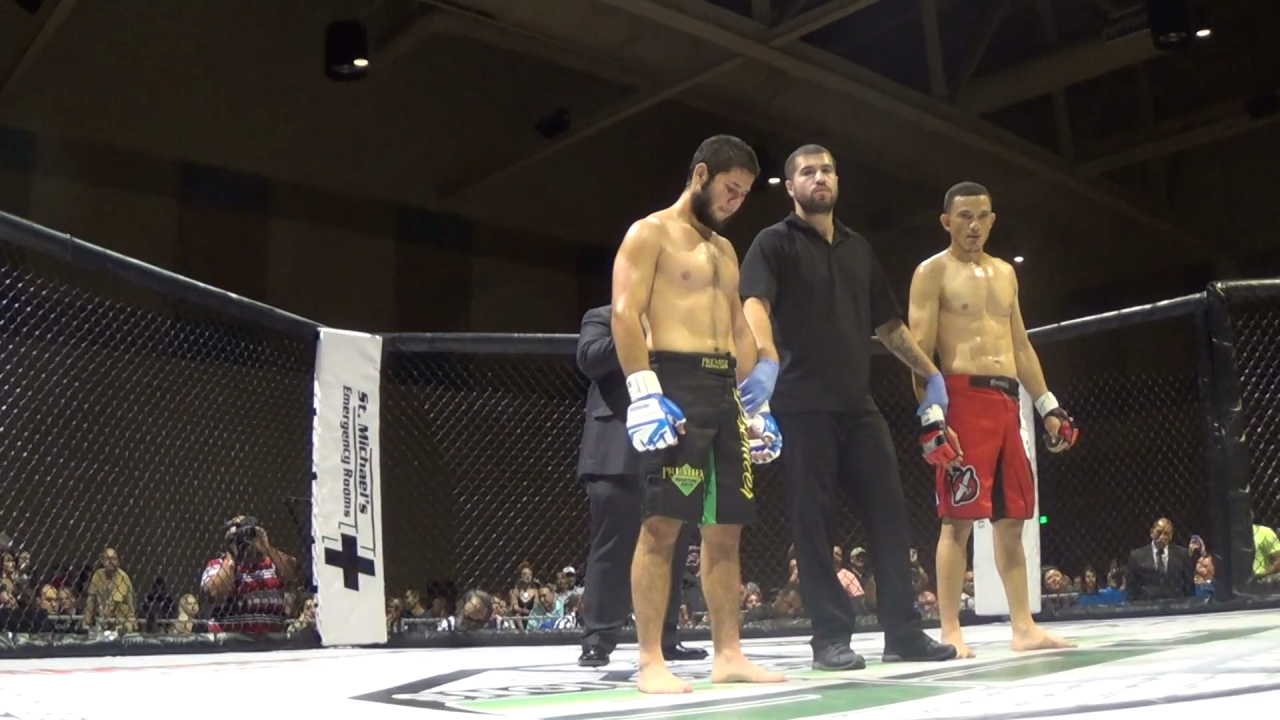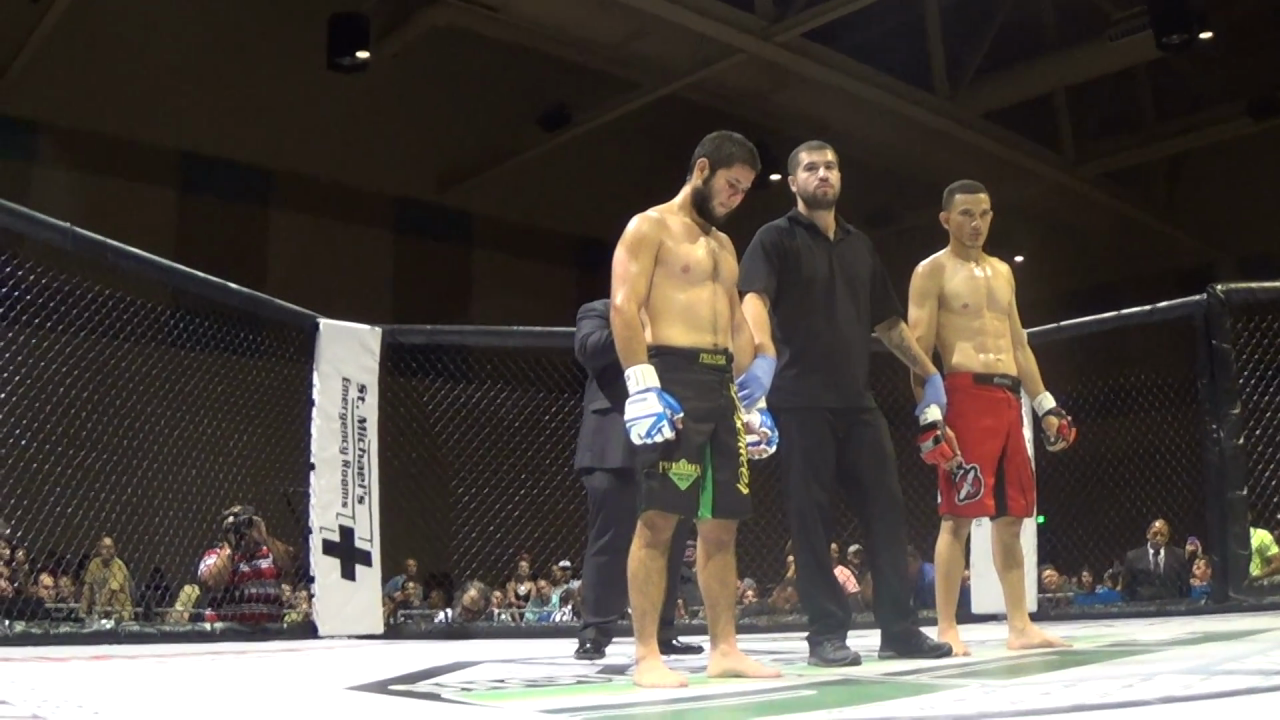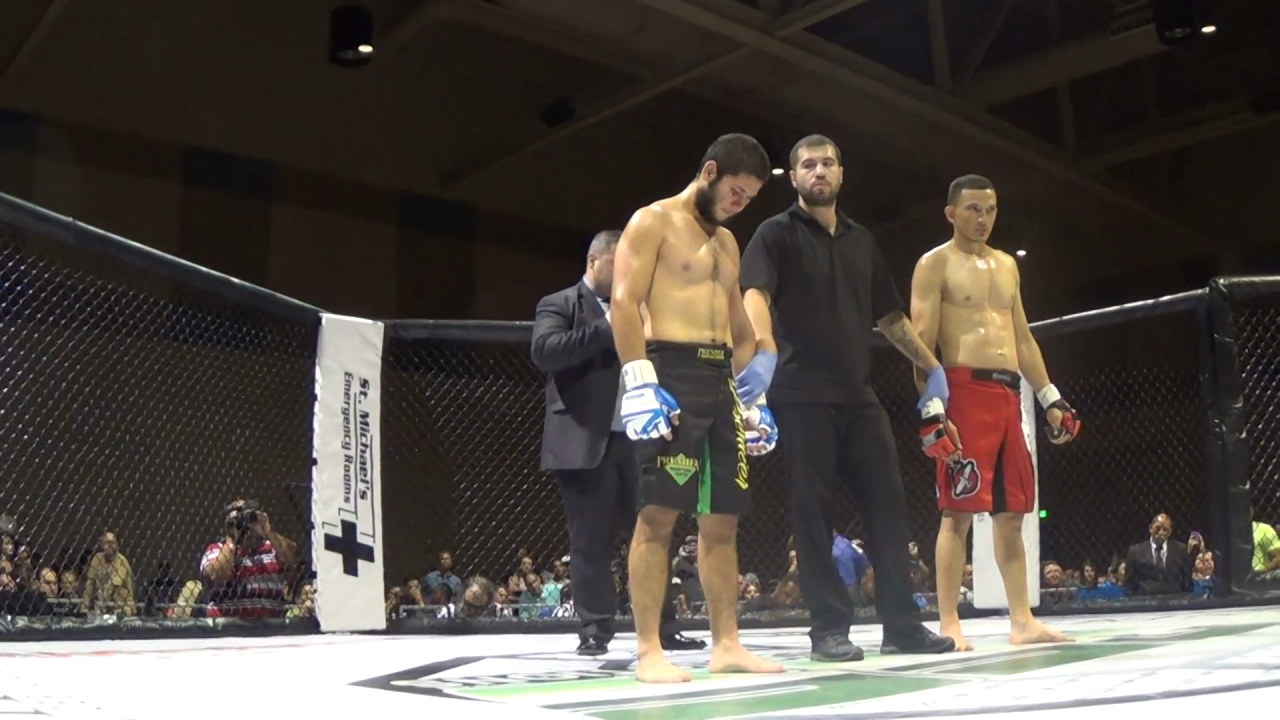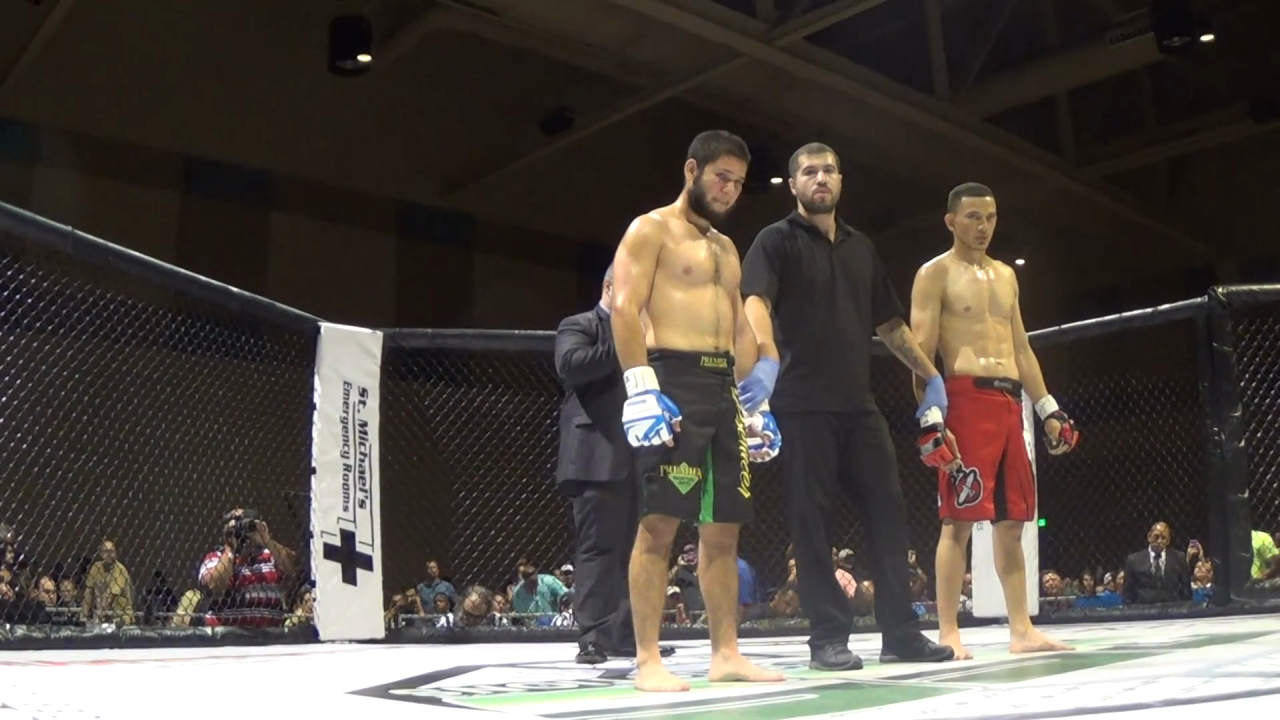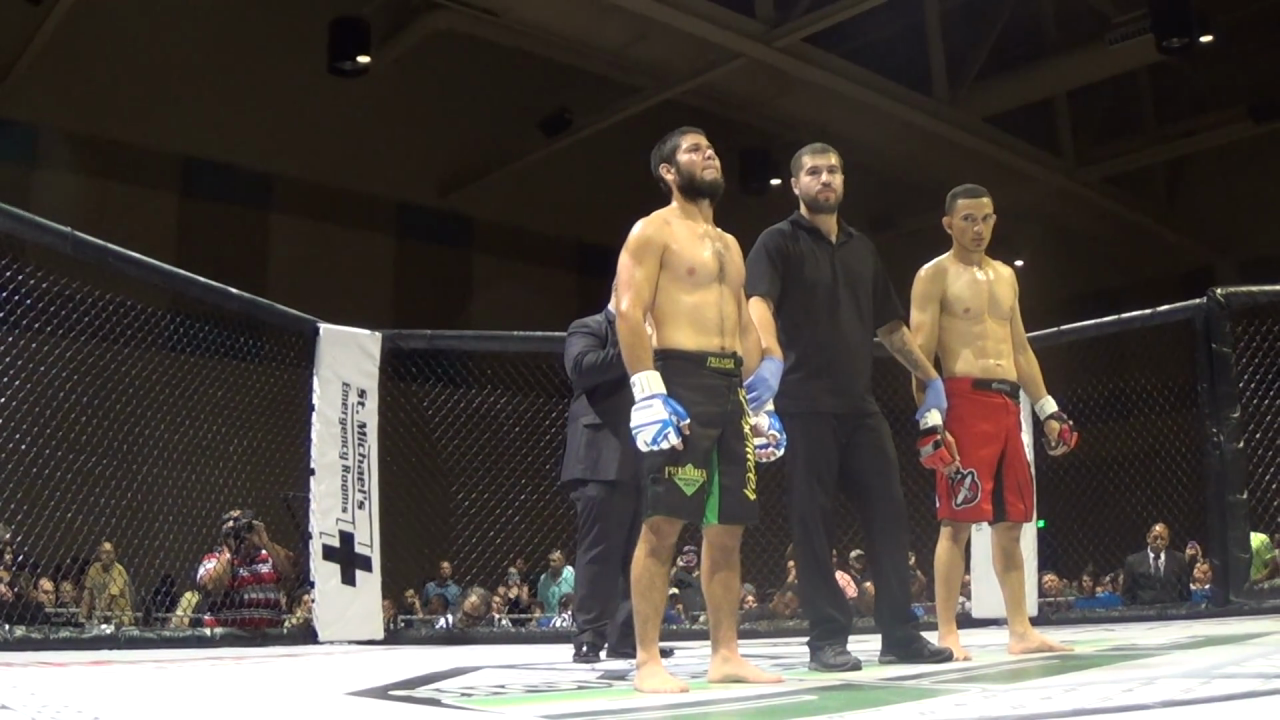
dt=1s
person 1, frame 1
left shoulder: (725, 250)
right shoulder: (650, 233)
right elbow: (625, 315)
right wrist: (645, 393)
left hip: (724, 391)
right hip: (675, 384)
left knee: (726, 530)
right knee: (661, 525)
left ankle: (728, 653)
right ankle: (651, 661)
person 1, frame 2
left shoulder: (724, 246)
right shoulder: (649, 227)
right elbow: (624, 309)
right wrist: (643, 386)
left hip: (721, 386)
right hip: (673, 378)
left knee: (722, 525)
right knee: (658, 519)
left ankle: (724, 649)
right ankle: (647, 656)
person 1, frame 3
left shoulder: (727, 242)
right shoulder: (653, 222)
right elbow: (624, 302)
right wrist: (641, 383)
left hip: (720, 380)
right hip: (670, 373)
left knee: (722, 518)
right knee: (658, 514)
left ankle: (726, 644)
right ankle: (648, 651)
person 1, frame 4
left shoulder: (727, 248)
right shoulder: (651, 230)
right elbow: (624, 309)
right wrist: (642, 389)
left hip: (722, 388)
right hip: (673, 380)
left knee: (724, 527)
right knee: (659, 522)
left ankle: (726, 653)
right ankle: (648, 660)
person 1, frame 5
left shoulder: (730, 244)
right shoulder: (653, 230)
right elbow: (629, 313)
left wrist: (762, 402)
right wrist: (649, 393)
left hip: (730, 389)
right hip: (680, 381)
left knee: (727, 528)
right knee: (663, 524)
left ankle: (725, 654)
right ankle: (647, 661)
person 2, frame 1
left shoulder: (858, 248)
right shoulder: (776, 242)
left elbow: (888, 323)
right elbow: (755, 303)
left wrist: (931, 373)
right wrist: (766, 360)
left hip: (858, 401)
right hip: (802, 402)
left knee: (890, 511)
right knee: (812, 519)
left ankle: (903, 631)
right ankle: (830, 637)
person 2, frame 2
left shoulder: (860, 246)
right shoulder: (777, 238)
left elbow: (888, 322)
right elbow: (754, 299)
left wrist: (930, 373)
right wrist: (765, 356)
left hip: (856, 398)
right hip: (800, 398)
left knee: (887, 508)
right knee: (811, 515)
left ankle: (899, 628)
right ankle: (826, 633)
person 2, frame 3
left shoulder: (861, 240)
right shoulder: (777, 233)
left elbow: (890, 316)
right elbow: (755, 295)
left wrist: (933, 367)
right wrist: (765, 352)
left hip: (857, 393)
right hip: (801, 394)
left knee: (888, 503)
right knee: (812, 510)
left ankle: (901, 623)
right ankle: (829, 628)
person 2, frame 4
left shoulder: (861, 247)
right shoulder: (777, 240)
left elbow: (889, 323)
right elbow: (756, 302)
left wrist: (931, 375)
right wrist: (767, 359)
left hip: (858, 402)
right hip: (802, 403)
left knee: (888, 511)
right knee: (812, 519)
left ankle: (901, 632)
right ankle: (828, 637)
person 2, frame 5
left shoulder: (862, 249)
right shoulder: (779, 241)
left elbow: (890, 325)
right elbow: (759, 302)
left wrist: (931, 378)
right wrist: (772, 359)
left hip: (859, 403)
right hip: (804, 403)
left knee: (889, 512)
right knee: (812, 520)
left ankle: (900, 633)
right ankle: (827, 638)
person 3, frame 1
left shoulder: (1005, 273)
right shoulder: (933, 273)
right elbow: (920, 351)
left wrist: (1048, 406)
right wrist: (932, 416)
left hip: (1007, 401)
right hip: (963, 398)
left knee: (1012, 519)
right knee: (958, 518)
left ankle: (1024, 627)
right ankle: (951, 631)
person 3, frame 2
left shoulder: (1002, 272)
right shoulder: (932, 271)
right elbow: (919, 351)
left wrist: (1046, 406)
right wrist: (930, 417)
left hip: (1009, 400)
right hip: (966, 396)
left knee: (1011, 518)
right knee: (958, 516)
left ankle: (1020, 626)
right ankle: (947, 629)
person 3, frame 3
left shoulder: (1007, 265)
right shoulder: (935, 264)
left elbow: (1023, 338)
right elbow: (922, 342)
left wrist: (1051, 399)
right wrist: (931, 409)
left hip: (1008, 394)
right hip: (965, 391)
left knee: (1012, 512)
right knee: (959, 511)
left ankle: (1023, 620)
right ankle: (949, 624)
person 3, frame 4
left shoulder: (1005, 276)
right shoulder: (936, 274)
right elbow: (922, 353)
left wrist: (1048, 410)
right wrist: (931, 418)
left hip: (1010, 403)
right hip: (967, 400)
left knee: (1012, 521)
right knee: (959, 520)
left ankle: (1022, 630)
right ankle: (949, 633)
person 3, frame 5
left shoulder: (1005, 276)
right shoulder: (934, 276)
right elbow: (921, 354)
left wrist: (1048, 410)
right wrist: (929, 421)
left hip: (1007, 405)
right hip: (965, 402)
left knee: (1010, 523)
right knee: (957, 521)
left ankle: (1021, 631)
right ankle: (947, 634)
person 4, frame 1
right shoulder: (603, 317)
right elbow: (589, 358)
right hip: (619, 452)
left knee: (670, 549)
right knee: (612, 548)
left ankle: (665, 639)
right ankle: (598, 641)
person 4, frame 2
right shoulder: (599, 312)
right elbow: (588, 350)
right hip: (615, 445)
left knee: (668, 543)
right knee: (608, 541)
left ankle: (661, 633)
right ankle: (595, 634)
person 4, frame 3
right shoulder: (559, 305)
right elbow: (544, 352)
right wrist: (605, 327)
left hip: (637, 439)
right hip: (587, 443)
right knee: (590, 542)
left ankle: (662, 628)
right ankle: (595, 629)
person 4, frame 4
right shoulder: (579, 326)
right elbow: (570, 366)
left hip: (637, 459)
right hip: (598, 458)
left knee: (635, 550)
right knee: (598, 546)
left ankle: (626, 635)
right ankle: (593, 636)
person 4, frame 5
right shoulder: (588, 328)
right elbow: (581, 367)
left hip: (639, 462)
right hip: (603, 459)
left knee: (635, 552)
right knee: (599, 549)
left ankle: (626, 636)
right ankle: (590, 637)
